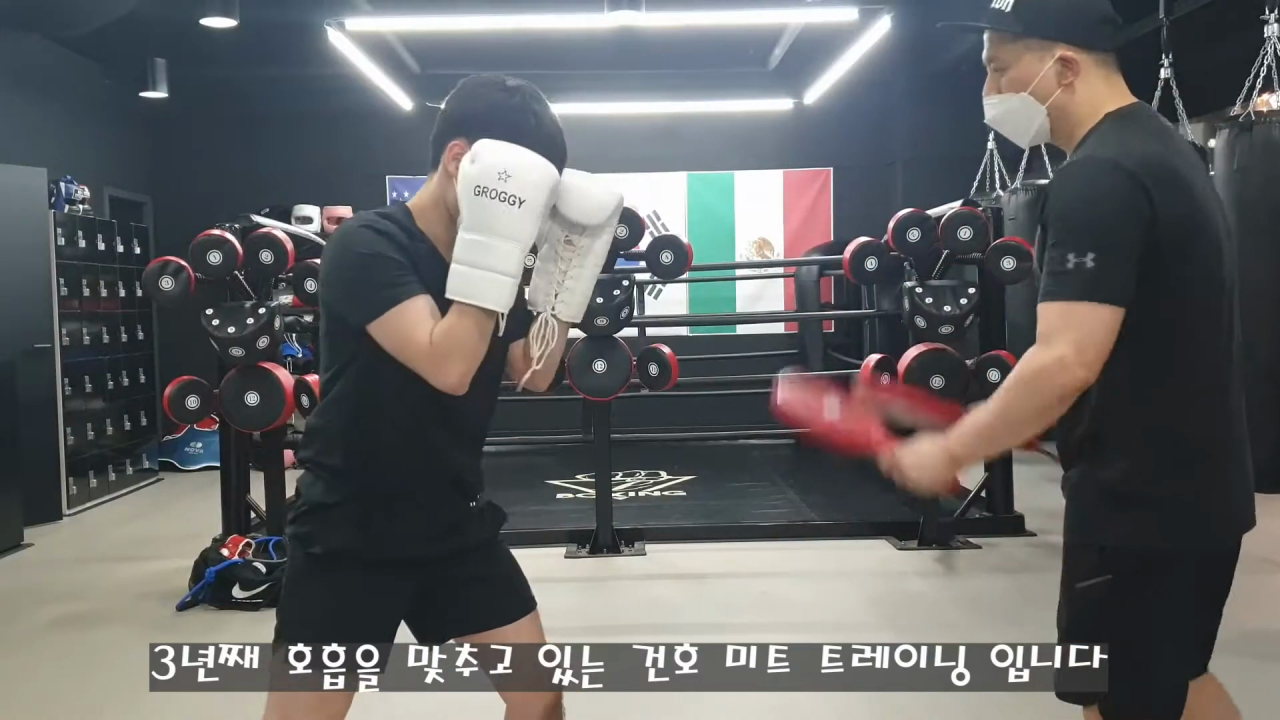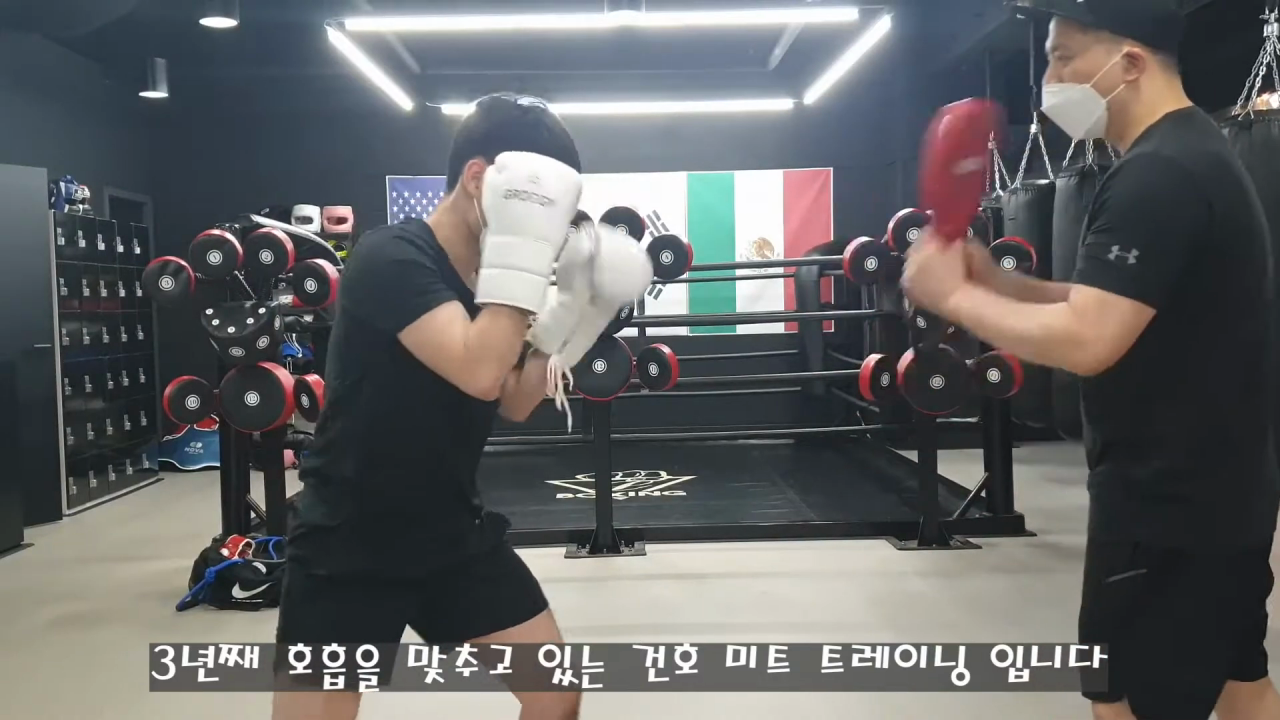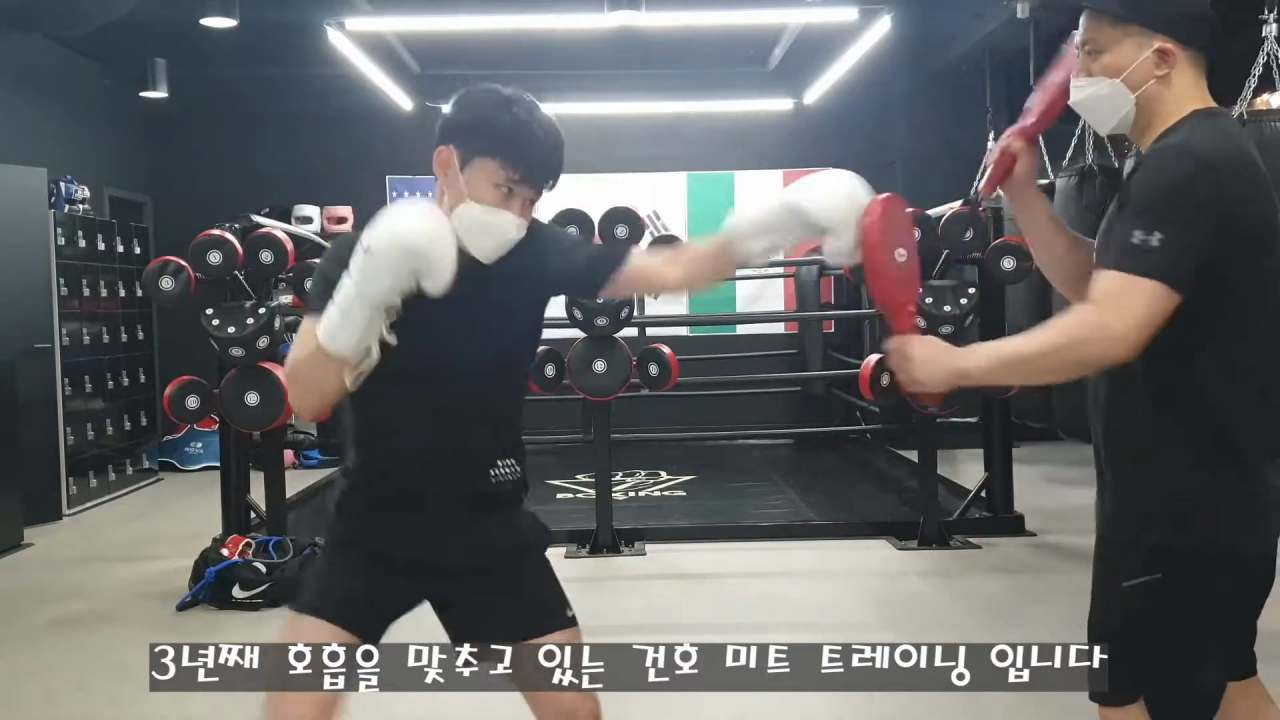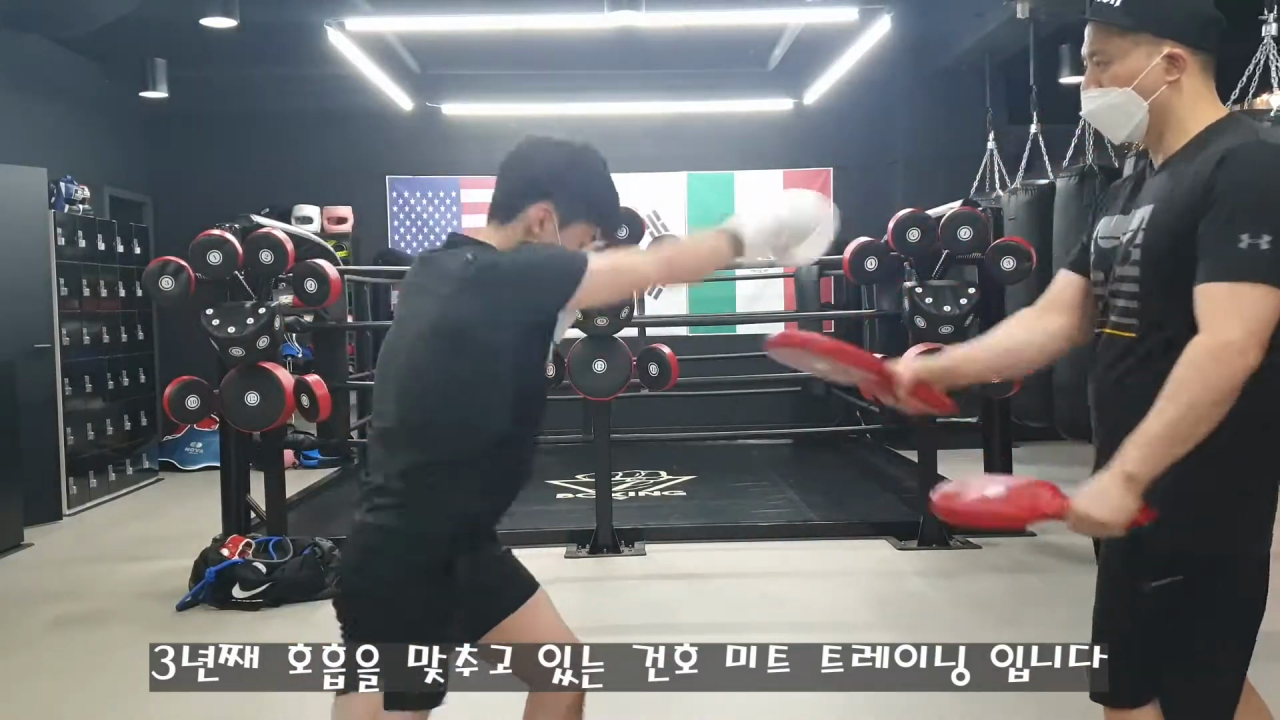
dt=0.3s
person 1, frame 1
left shoulder: (1098, 178)
right shoulder: (1155, 151)
left elbow: (1068, 361)
left wrist: (948, 453)
right wrist: (986, 424)
left hip: (1139, 497)
right hip: (1192, 483)
person 1, frame 2
left shoulder: (1160, 175)
right shoulder: (1184, 157)
left elbow: (1083, 341)
right elbow: (1105, 304)
left wrist: (952, 295)
right wrist: (989, 281)
left hip: (1168, 498)
right hip: (1213, 488)
person 1, frame 3
left shoulder: (1187, 167)
right shoulder: (1185, 161)
left elbow: (1111, 329)
right elbow: (1098, 287)
left wrist: (956, 363)
right wrist: (1025, 200)
left hip: (1182, 501)
right hip: (1204, 490)
person 1, frame 4
right shoulder: (1138, 183)
right elbow: (1054, 318)
left wrist: (1122, 476)
right wrist: (939, 369)
left hip: (1191, 502)
right hip: (1134, 496)
person 2, frame 1
left shoulder: (478, 254)
right shoulder: (368, 245)
left elbow: (533, 373)
right elbow: (448, 367)
left wrist: (571, 259)
right wrist: (496, 243)
left hip: (455, 525)
right hip: (350, 532)
person 2, frame 2
left shoulder: (498, 273)
right shoulder: (388, 260)
left elbow: (514, 403)
right elbow: (477, 372)
left wrist: (581, 310)
right wrist: (524, 256)
left hip: (451, 530)
right hip: (345, 543)
person 2, frame 3
left shoulder: (535, 251)
right shoulder: (359, 257)
left elbow: (669, 269)
right elbow: (307, 398)
left wrist: (783, 221)
right wrist: (365, 295)
left hip: (488, 527)
right hip: (373, 532)
person 2, frame 4
left shoulder: (437, 274)
right shoulder: (510, 275)
right elbow: (657, 266)
left wrist: (553, 312)
right wrist: (757, 227)
left hip: (450, 542)
right hip: (401, 561)
